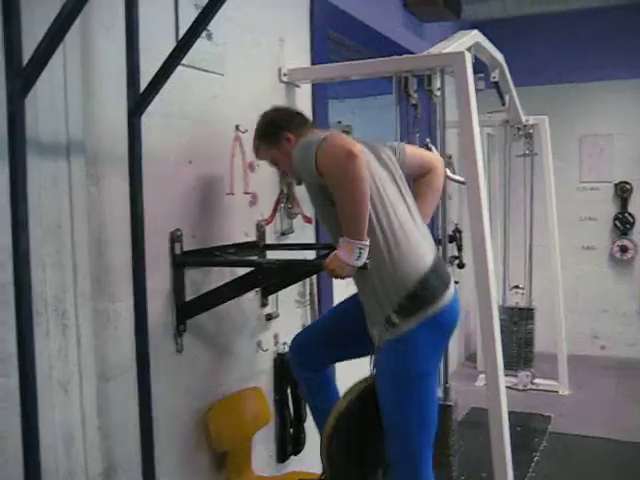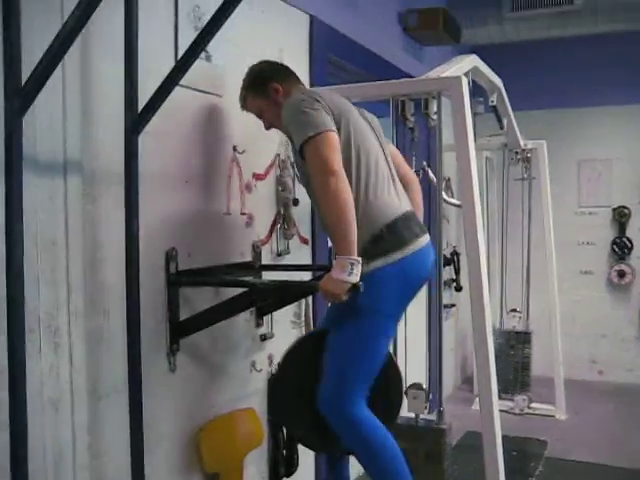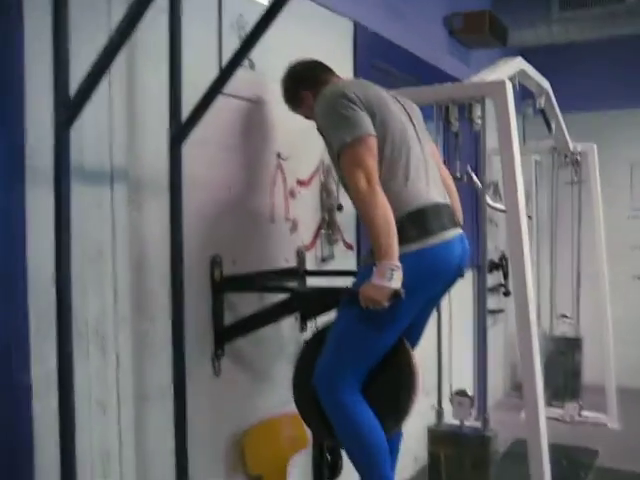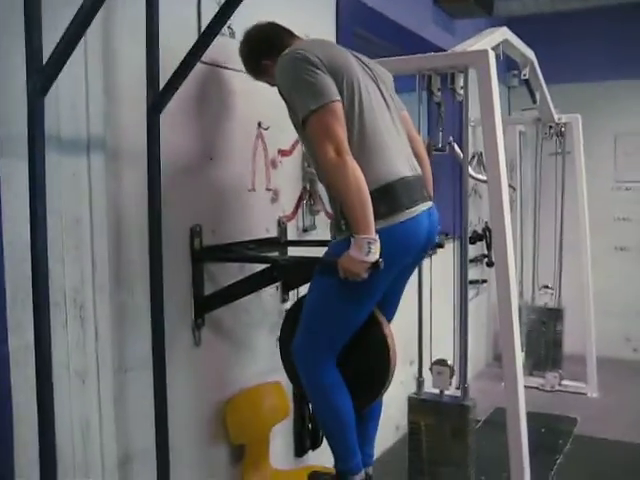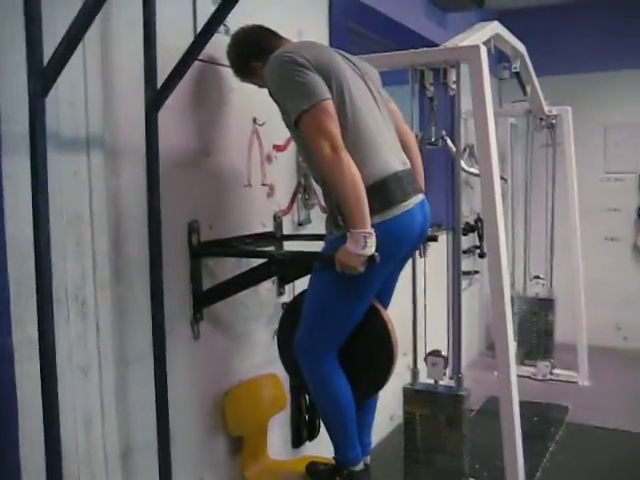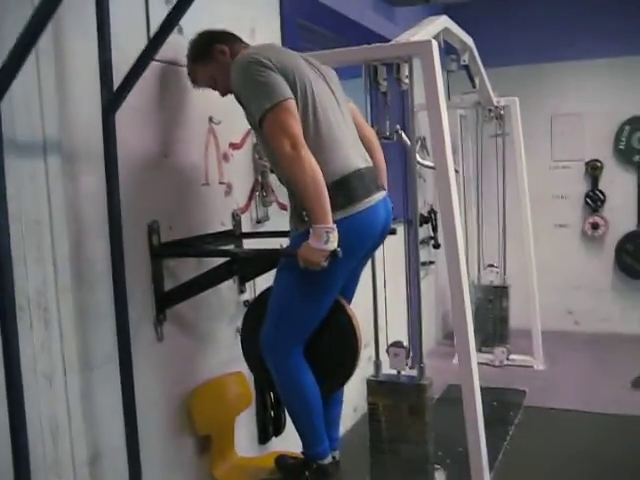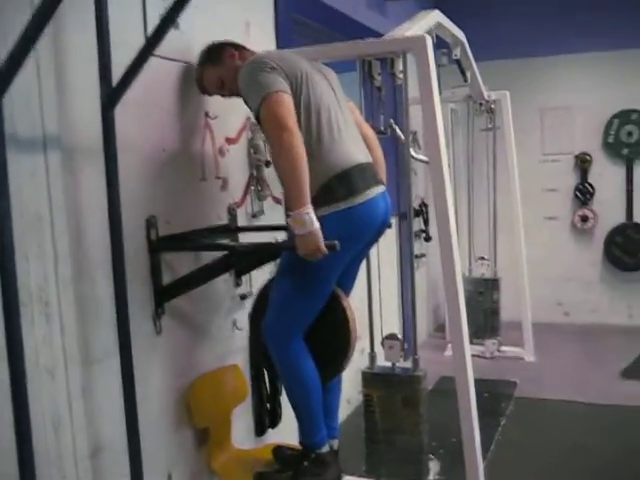
dt=0.4s
person 1, frame 1
left shoulder: (311, 149)
right shoulder: (377, 148)
left elbow: (348, 156)
right elbow: (433, 165)
left wrist: (353, 246)
left hip: (413, 313)
right hip: (398, 296)
right knee: (305, 352)
person 1, frame 2
left shoulder: (302, 104)
right shoulder: (345, 110)
left elbow: (331, 176)
right elbow: (409, 179)
left wrist: (345, 264)
left hip: (386, 260)
right hip: (408, 249)
left knee: (341, 403)
right knee: (321, 366)
person 1, frame 3
left shoulder: (336, 99)
right shoulder: (392, 100)
left elbow: (366, 184)
right elbow: (443, 177)
left wrist: (386, 270)
left hip: (416, 250)
right hip: (449, 242)
left knee: (334, 382)
person 1, frame 4
left shoulder: (296, 62)
right shoulder: (362, 64)
left elbow: (335, 153)
right elbow: (416, 144)
left wrist: (363, 242)
left hip: (383, 225)
right hip: (419, 215)
left knee: (313, 353)
person 1, frame 5
left shoulder: (286, 64)
right shoulder: (347, 62)
left elbow: (331, 150)
right elbow: (405, 135)
left wrist: (359, 236)
left hip: (378, 220)
right hip: (411, 208)
left knee: (314, 349)
person 1, frame 6
left shoulder: (250, 65)
right shoulder: (307, 65)
left elbow: (293, 148)
right elbow: (367, 135)
left wrist: (321, 232)
left hip: (342, 217)
right hip: (374, 206)
left knee: (280, 344)
person 1, frame 7
left shoulder: (257, 67)
right shoulder: (312, 70)
left elbow: (286, 133)
right elbow: (367, 134)
left wrist: (301, 218)
left hip: (340, 208)
right hip: (372, 200)
left knee: (282, 332)
right ankle: (326, 444)
